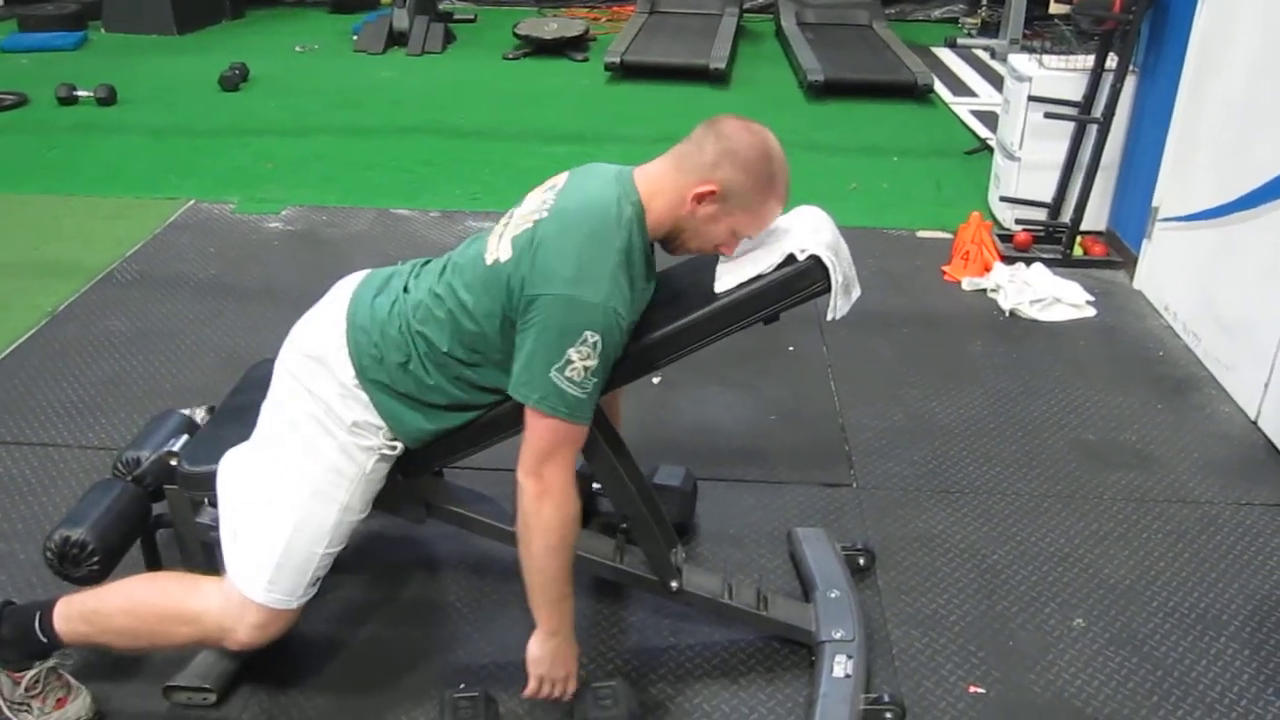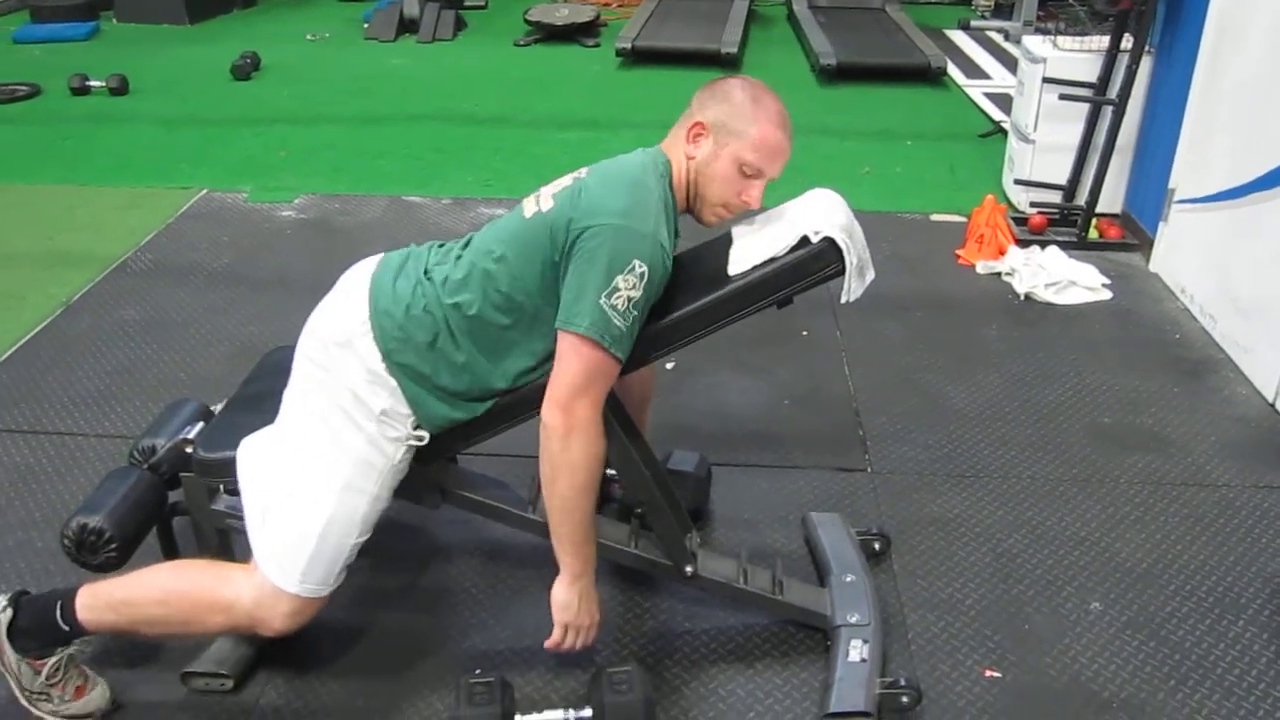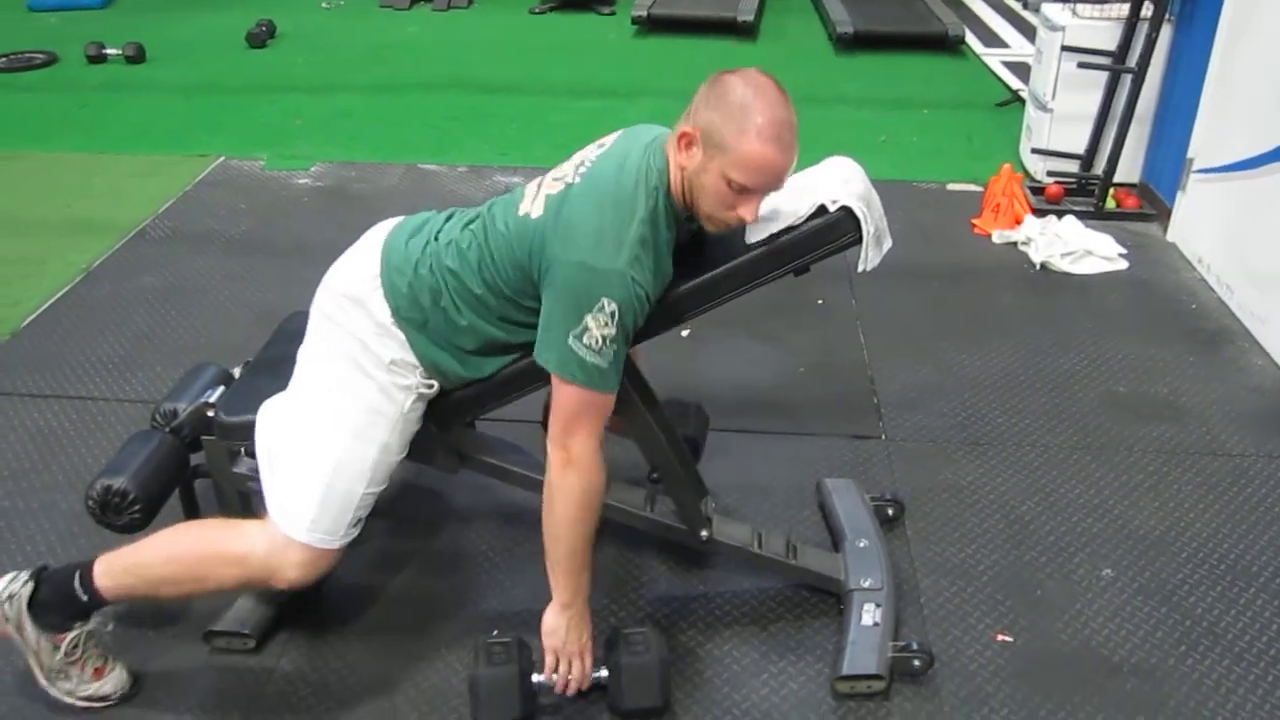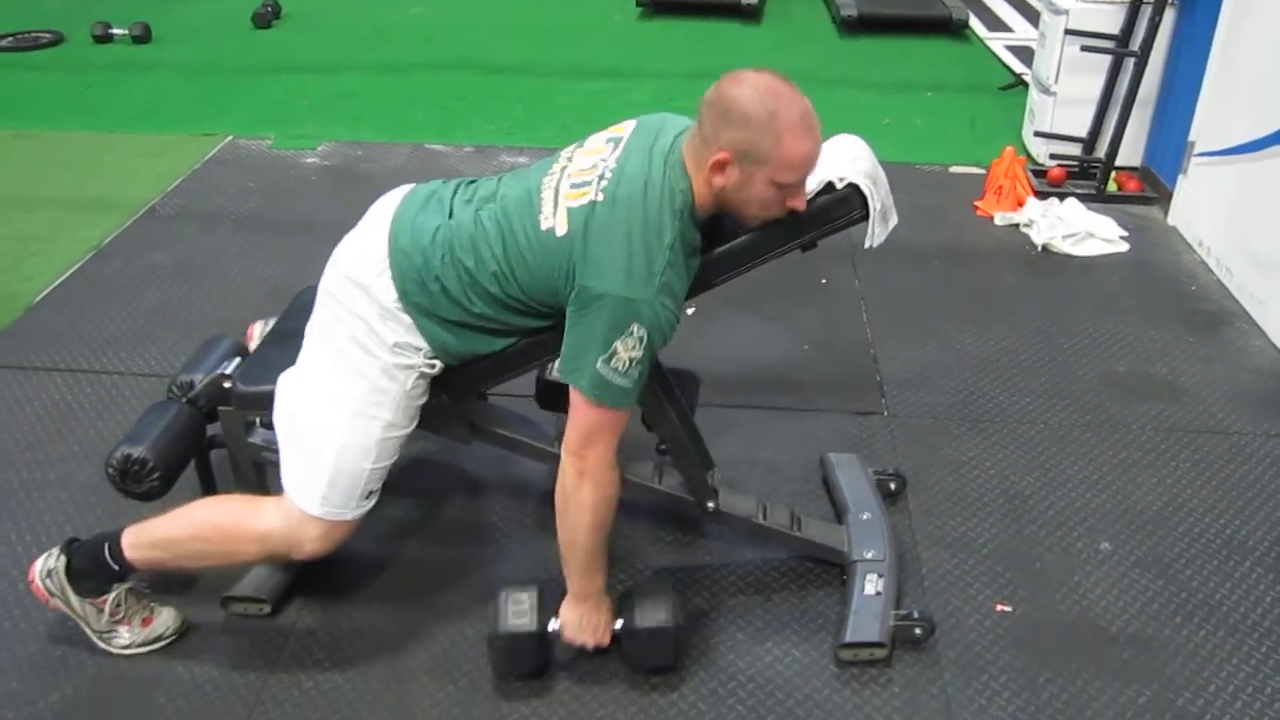
dt=0.5s
person 1, frame 1
left shoulder: (609, 181)
right shoulder: (586, 291)
left elbow: (596, 360)
right elbow: (543, 480)
right wrist: (554, 632)
left hip: (374, 313)
right hip: (354, 387)
right knee: (252, 617)
person 1, frame 2
left shoulder: (637, 184)
right shoulder: (632, 230)
left elbow: (628, 344)
right elbow: (567, 416)
right wrist: (576, 577)
left hip: (388, 296)
right hip: (377, 373)
right knee: (278, 603)
person 1, frame 3
left shoulder: (655, 146)
right shoulder: (606, 259)
right elbow: (573, 452)
left wrist: (620, 384)
right wrist: (569, 607)
left hip: (410, 257)
right hip: (386, 323)
right knee: (298, 554)
person 1, frame 4
left shoulder: (675, 133)
right shoulder: (638, 277)
right elbow: (587, 460)
right wrist: (585, 599)
left hip: (419, 218)
right hip: (395, 308)
right knee: (314, 527)
right ankle: (88, 567)
